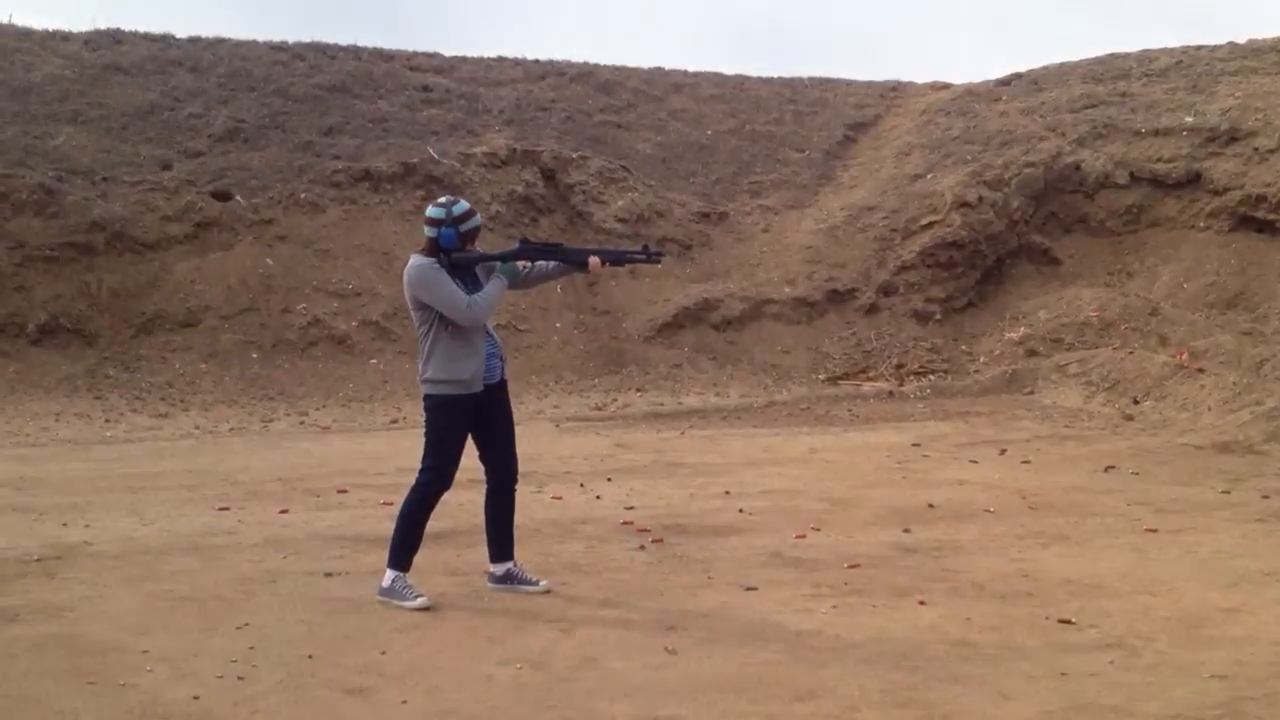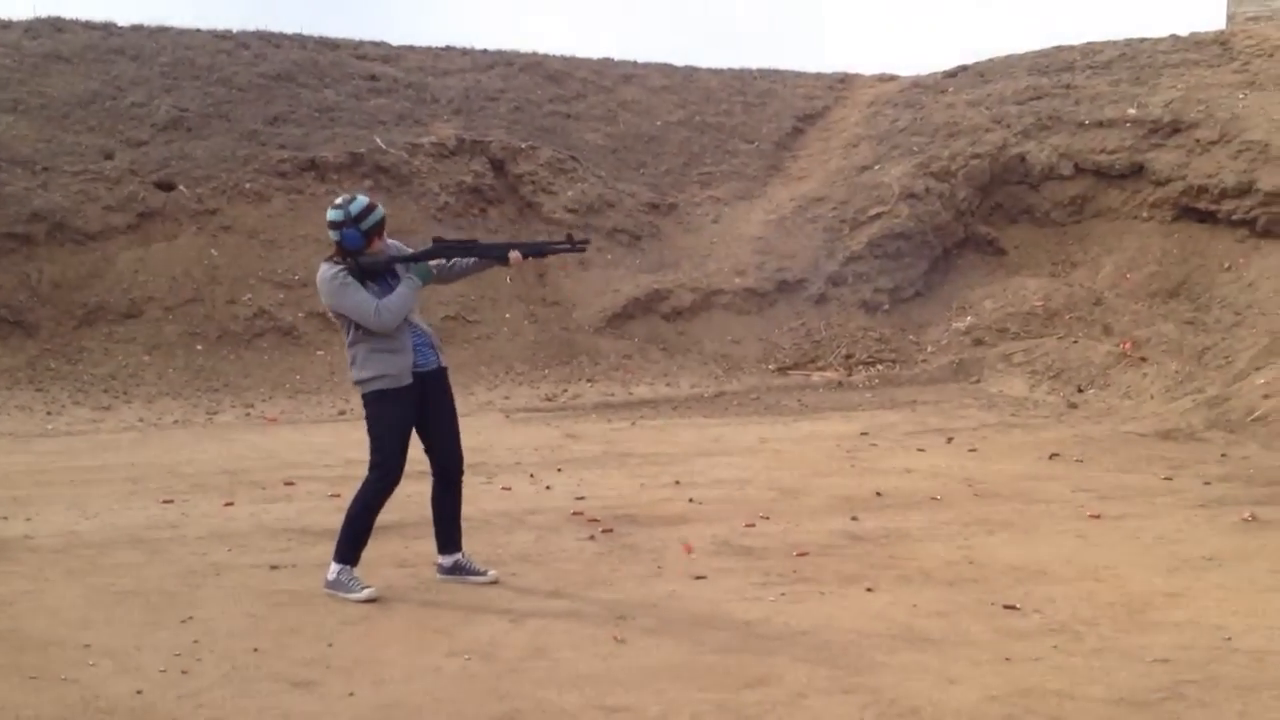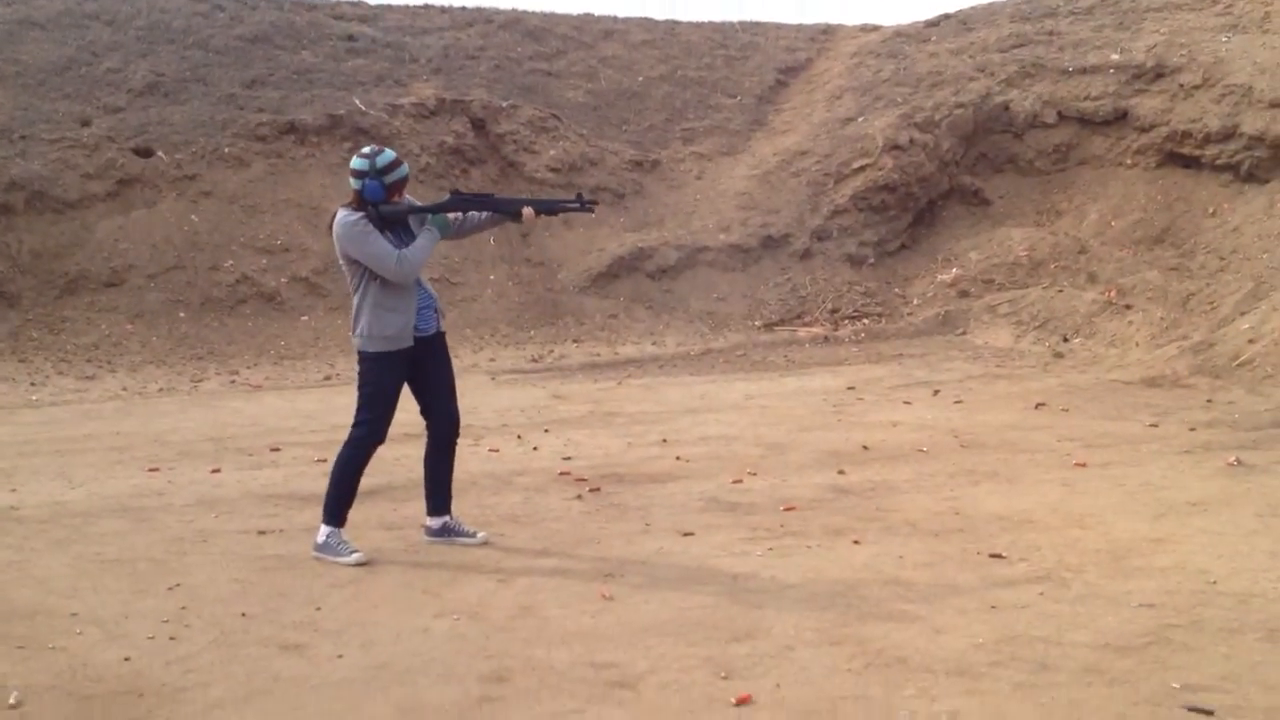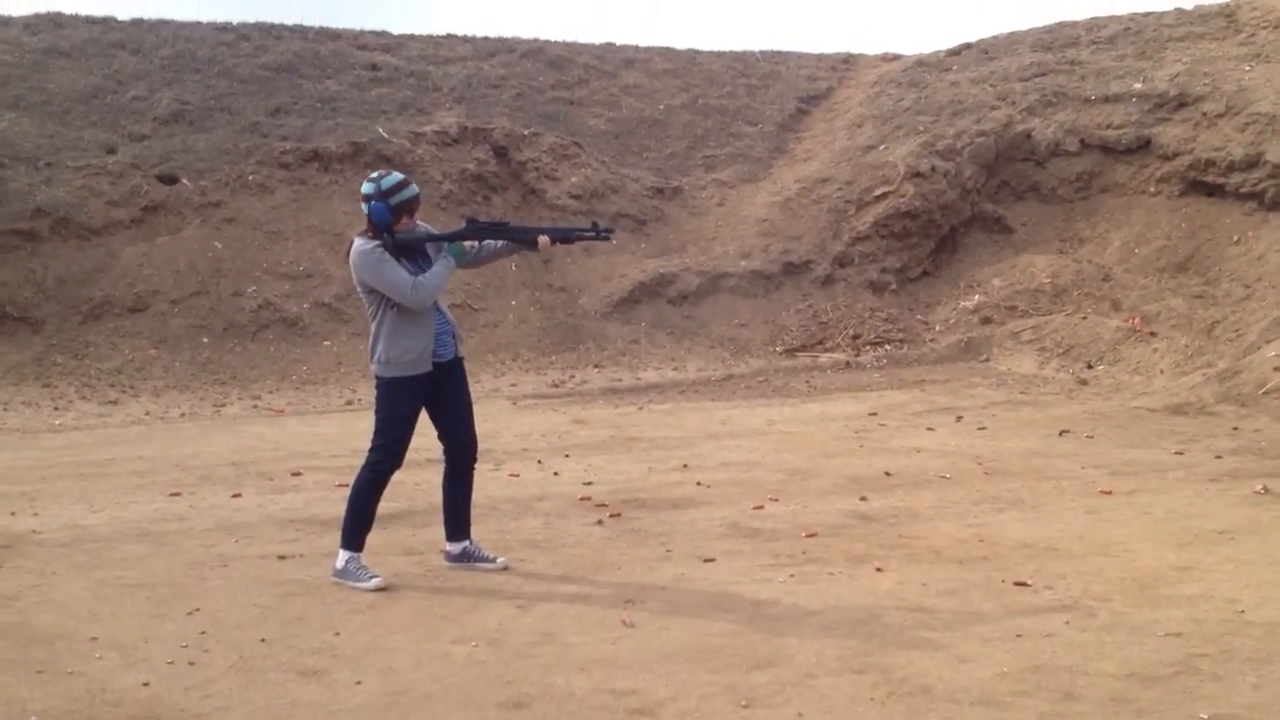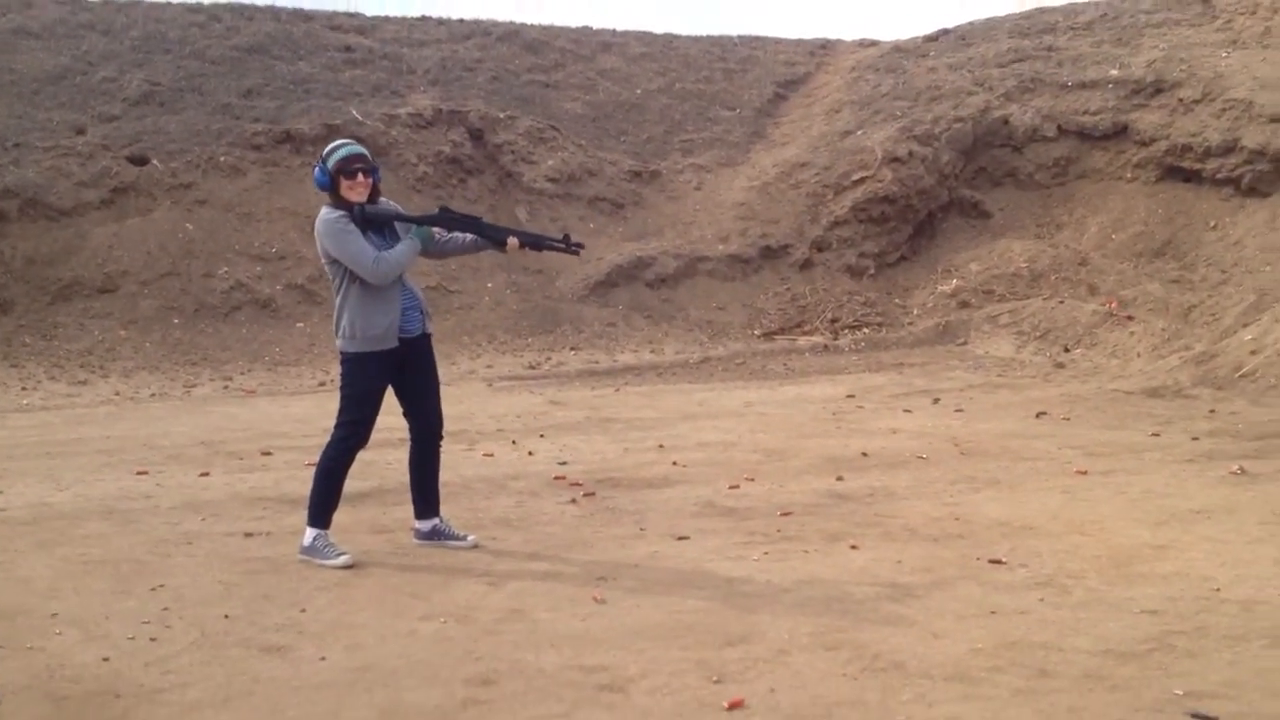
dt=1s
person 1, frame 1
left shoulder: (471, 262)
right shoulder: (422, 271)
left elbow: (523, 274)
right elbow: (471, 312)
left wrist: (576, 263)
right wrist: (500, 278)
left hip: (489, 384)
right hip: (449, 392)
left knee: (504, 474)
right knee: (434, 481)
left ankle: (502, 567)
right ankle: (393, 578)
person 1, frame 2
left shoulder: (390, 252)
right shoulder: (333, 276)
left elbow: (442, 271)
right elbow: (381, 318)
left wrist: (495, 258)
right wrist: (414, 279)
left hip: (429, 371)
right hip: (386, 383)
left knee: (450, 465)
right knee: (385, 475)
left ankle: (450, 558)
right ankle: (340, 570)
person 1, frame 3
right shoulder: (350, 224)
left elbow: (455, 225)
right elbow: (401, 268)
left wrist: (508, 214)
right wrist: (432, 231)
left hip: (426, 333)
right hip: (384, 343)
left knee: (445, 424)
right knee: (368, 434)
left ankle: (439, 520)
right ankle: (329, 533)
person 1, frame 4
left shoulder: (417, 235)
right shoulder: (366, 252)
left elbow: (471, 254)
right elbow: (416, 294)
left wrist: (523, 242)
right wrist: (447, 259)
left hip: (445, 359)
right hip: (402, 369)
left knee: (463, 451)
right knee: (384, 459)
left ankle: (458, 545)
right ankle: (347, 558)
person 1, frame 5
left shoulder: (385, 210)
right shoulder: (332, 222)
left elbow: (436, 244)
right elbow: (377, 270)
left wrist: (491, 240)
right wrist: (414, 239)
left hip: (412, 336)
right hip: (367, 344)
left knee: (429, 428)
right knee: (350, 436)
left ankle: (428, 523)
right ankle: (315, 535)
